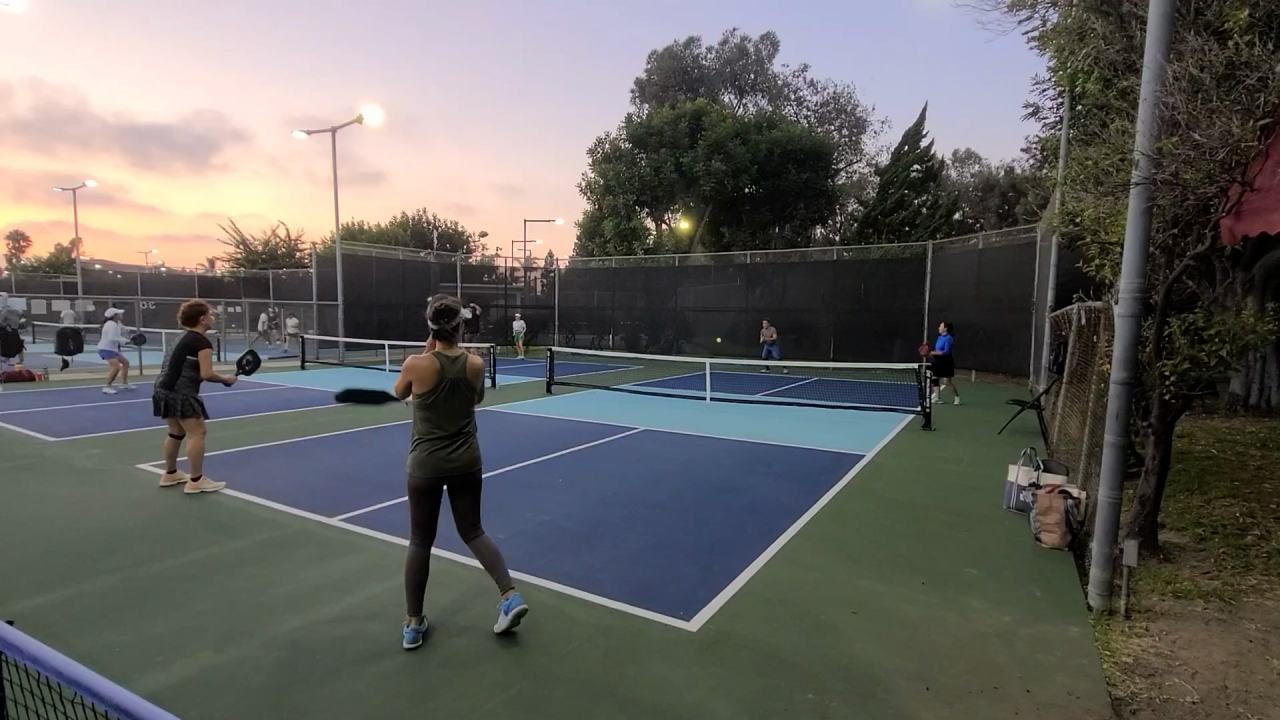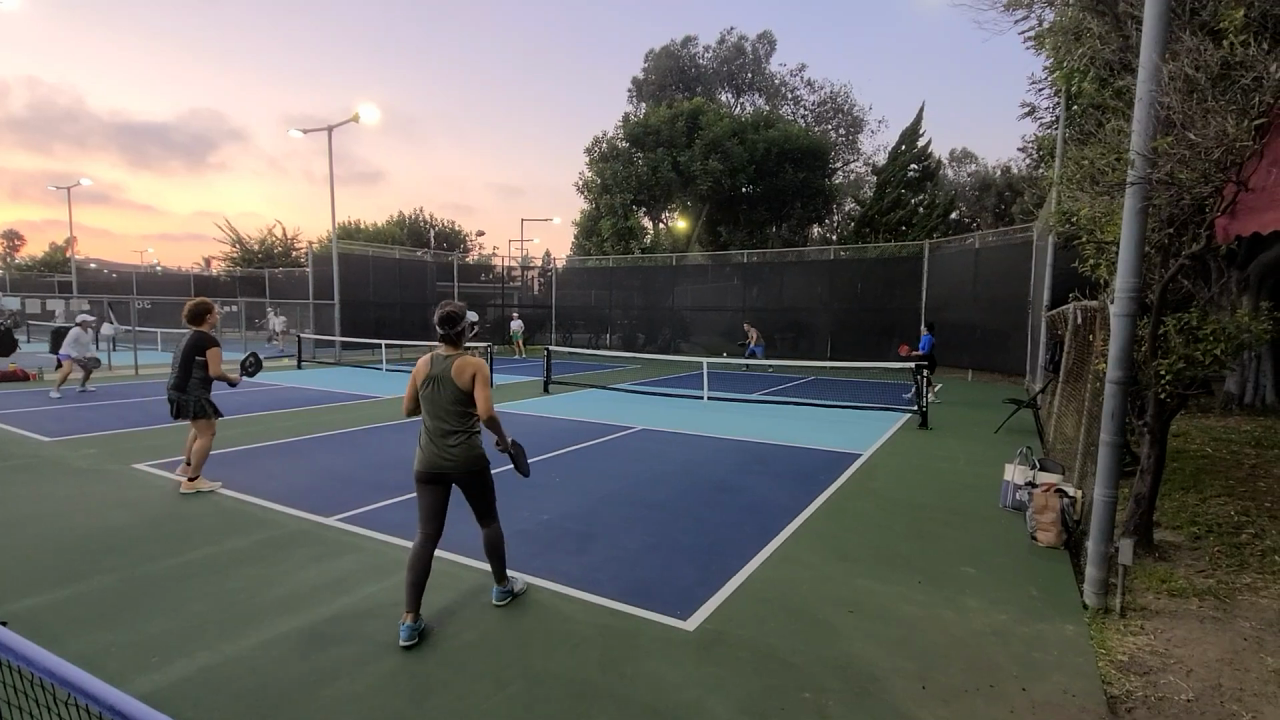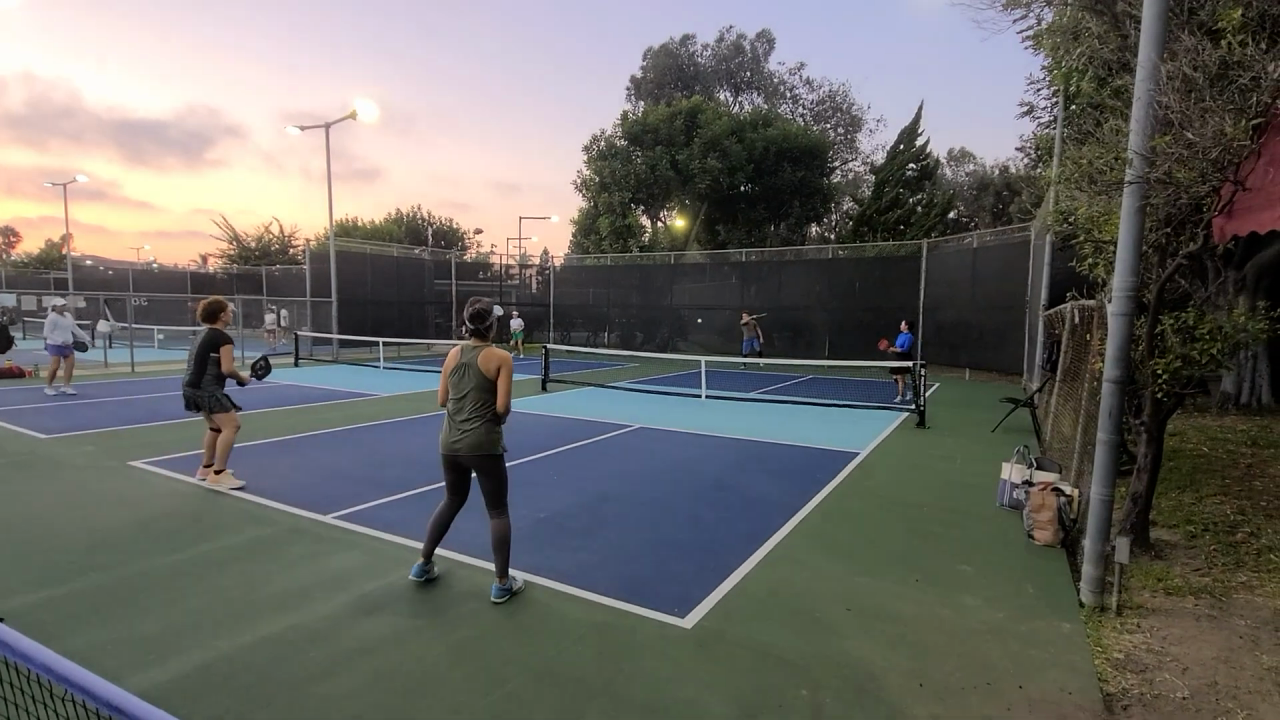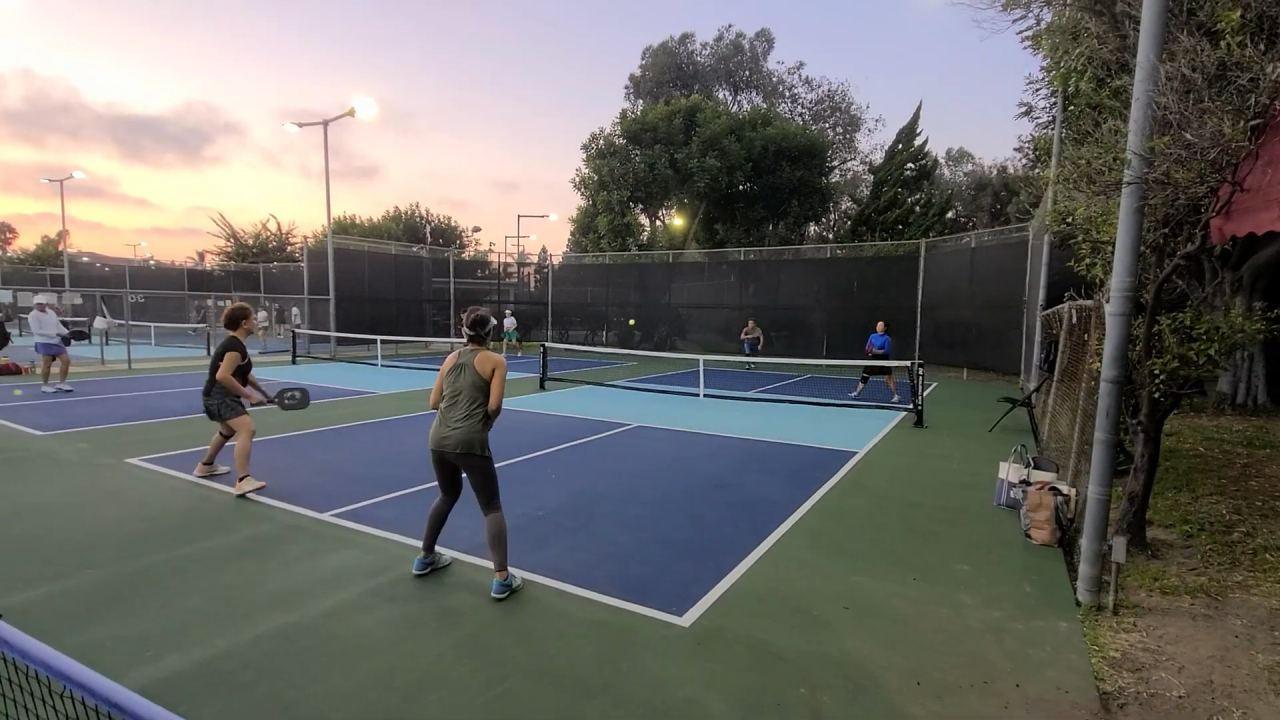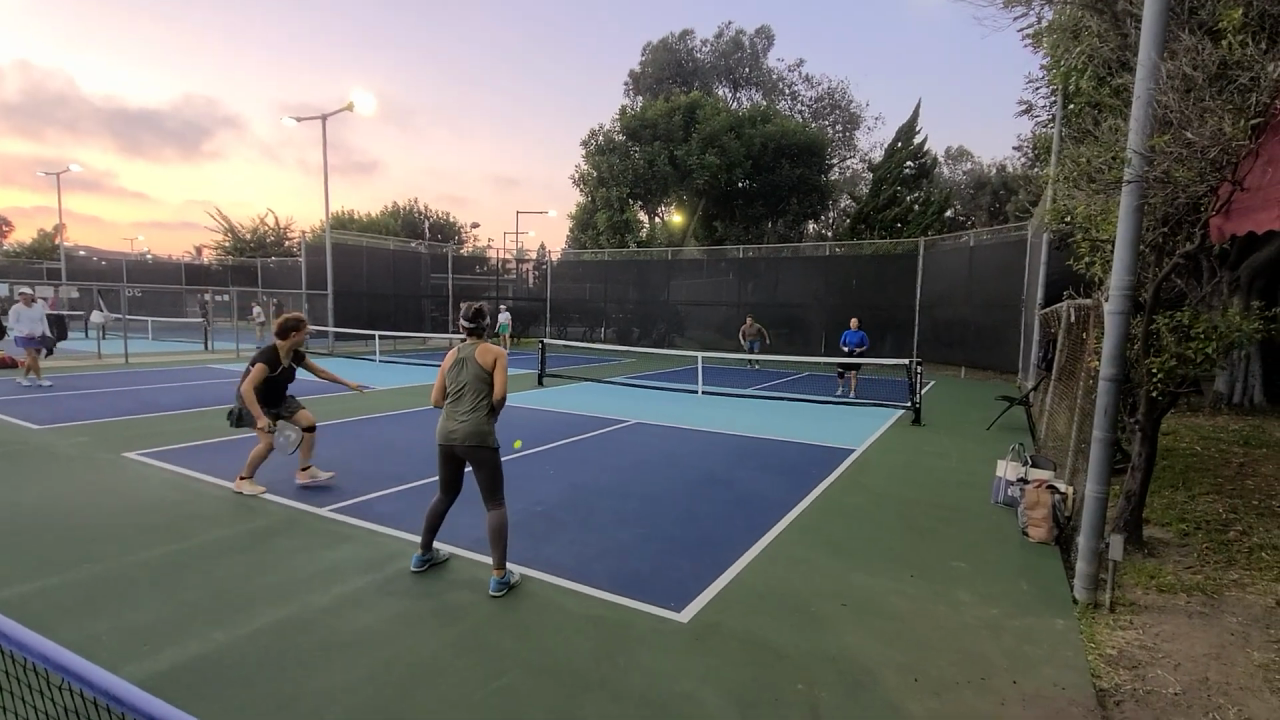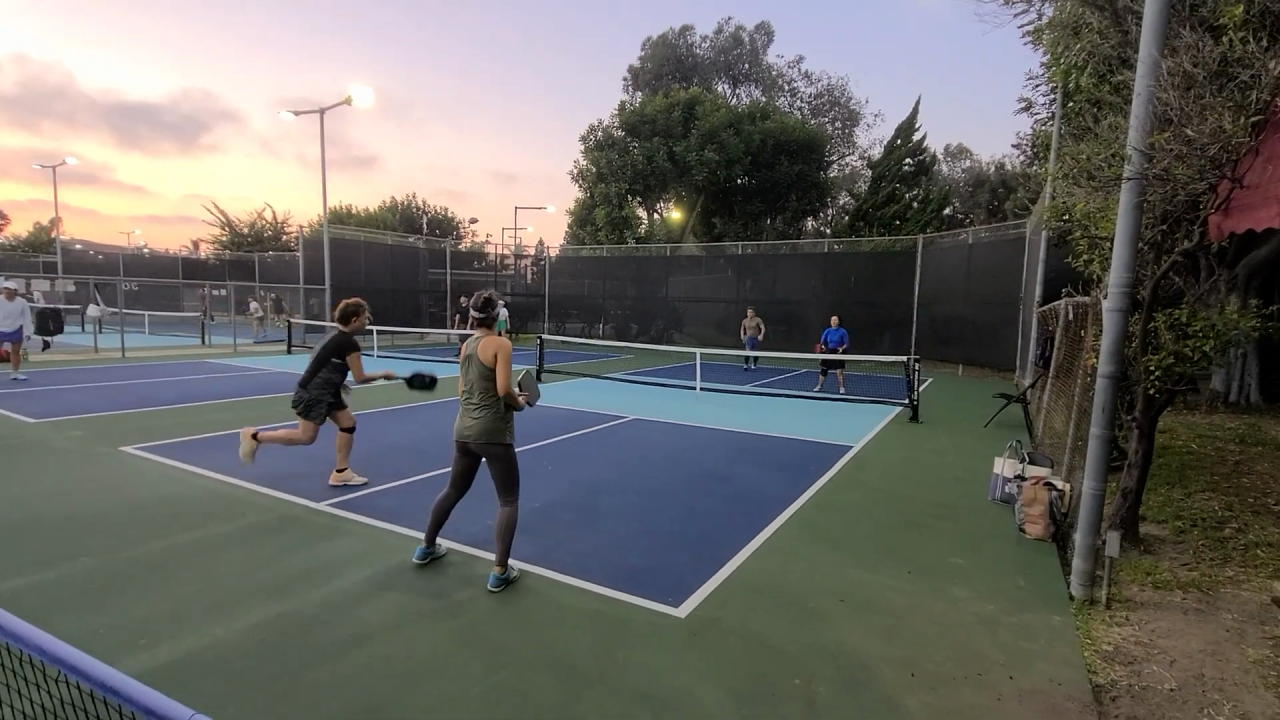
dt=0.4s
person 1, frame 1
left shoulder: (416, 365)
right shoulder: (475, 365)
left elbow: (399, 393)
left hip: (425, 464)
right hip: (466, 462)
left knee: (420, 541)
right knee: (472, 532)
left ankle: (413, 624)
right ankle: (510, 597)
person 1, frame 2
left shoulder: (422, 365)
right shoulder: (474, 366)
left elbow: (409, 410)
right elbow: (487, 414)
right wrist: (502, 437)
left hip: (429, 462)
right hip: (468, 459)
left knee: (427, 536)
right knee: (489, 522)
left ankle: (410, 620)
right ankle: (502, 587)
person 1, frame 3
left shoulder: (453, 355)
right shoulder: (501, 358)
left elbow: (442, 400)
right elbow: (503, 407)
right wrist: (499, 416)
left hip: (451, 443)
right hip: (484, 444)
left knee: (452, 500)
right knee: (498, 512)
left ankle: (423, 563)
right ankle: (502, 583)
person 1, frame 4
left shoulder: (451, 359)
right shoulder: (495, 361)
left elbow: (434, 403)
right elbow: (494, 406)
left hip: (439, 439)
right hip: (471, 442)
left knee: (448, 495)
right knee: (492, 508)
left ankle: (425, 558)
right ankle: (501, 579)
person 1, frame 5
left shoulder: (452, 355)
right shoulder: (496, 352)
left elbow: (436, 400)
right elbow: (499, 395)
left hip: (447, 434)
right hip: (478, 436)
left knee: (446, 494)
right knee: (495, 504)
left ankle: (423, 554)
right ankle: (499, 576)
person 1, frame 6
left shoulder: (466, 346)
right shoulder: (500, 344)
right elbow: (504, 390)
right wrist: (519, 402)
left hip: (465, 430)
right hip: (493, 432)
left knee: (454, 489)
right knee: (509, 501)
left ankle: (426, 547)
right ankle: (499, 572)
person 2, frame 1
left shoulder: (184, 338)
right shoulder: (202, 342)
right elbow: (207, 374)
right wrist: (226, 379)
left hip: (163, 389)
right hip: (180, 393)
left knee: (176, 432)
right knee: (197, 433)
left ankle: (170, 474)
right ankle: (196, 481)
person 2, frame 2
left shoulder: (187, 337)
right shoulder: (209, 341)
right elbow: (215, 373)
right wrist: (232, 379)
left hip: (176, 389)
right hip: (193, 393)
left knee: (200, 428)
right knee: (207, 433)
left ankle: (187, 466)
right ankle: (192, 481)
person 2, frame 3
left shoulder: (202, 334)
right shoulder: (223, 338)
right elbow: (227, 369)
right wrist: (242, 378)
left hip: (193, 387)
right hip: (207, 389)
left knee: (216, 426)
right knee: (232, 425)
left ankle: (207, 468)
right ankle: (217, 474)
person 2, frame 4
left shoulder: (232, 343)
right shoulder: (235, 346)
left elbow: (246, 375)
right elbow: (222, 376)
left wrist: (265, 393)
right wrist: (248, 395)
left hip: (220, 396)
right hip: (220, 397)
left knee: (228, 430)
right knee: (247, 430)
left ankle: (206, 465)
right ankle: (243, 481)
person 2, frame 5
left shoulder: (296, 355)
right shoulder: (267, 357)
left elbow: (320, 372)
right elbow: (246, 389)
left wrist: (348, 383)
right wrist: (260, 417)
left hip: (278, 400)
right hip: (253, 403)
left knee: (308, 422)
right knee: (268, 442)
left ankle: (305, 471)
right ankle: (243, 480)
person 2, frame 6
left shoulder: (338, 337)
right shoulder: (349, 345)
right elbow: (360, 378)
left wrist: (352, 381)
right wrist: (383, 375)
left hip: (325, 390)
right hip: (314, 392)
left knee: (348, 424)
right knee: (306, 436)
left ankle: (341, 473)
right ankle: (254, 436)
